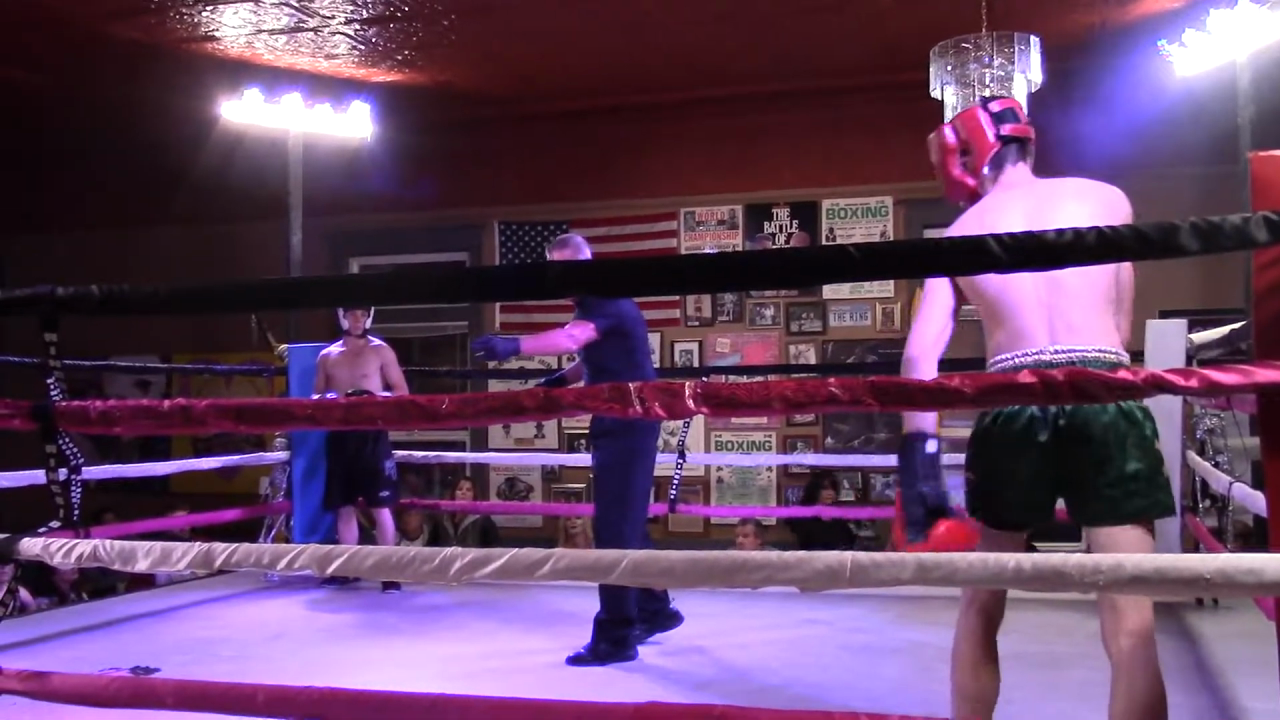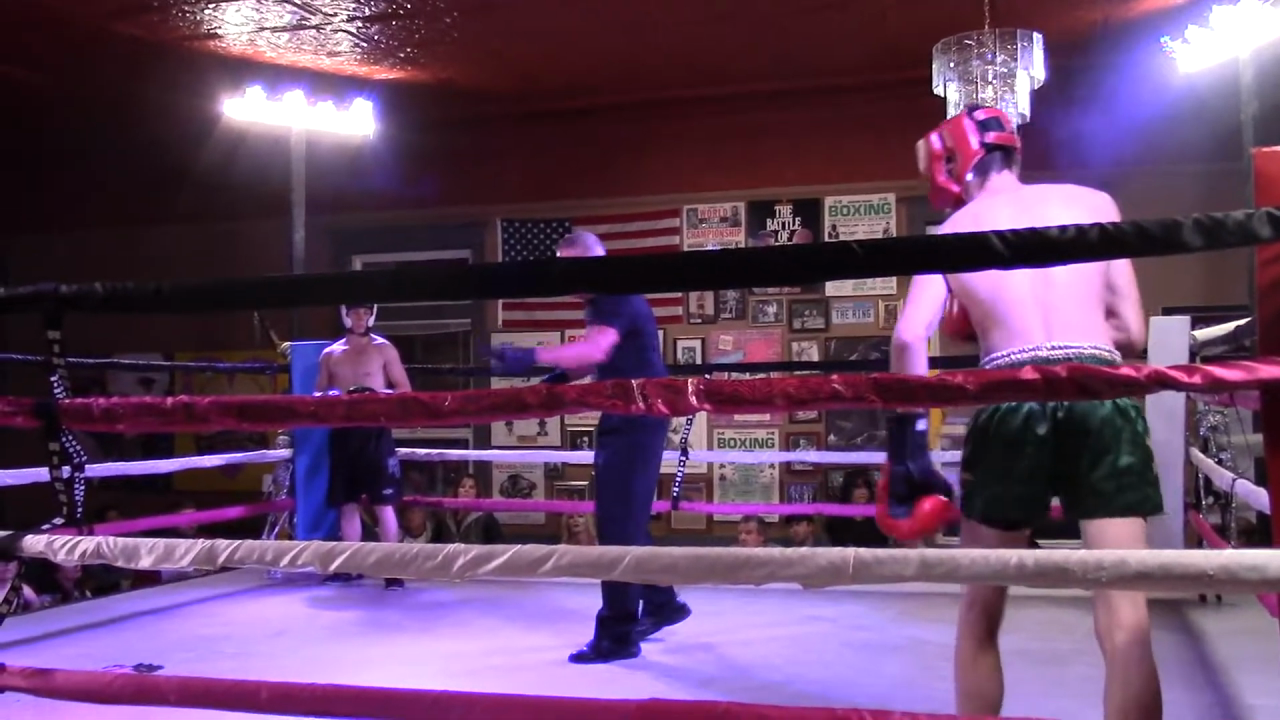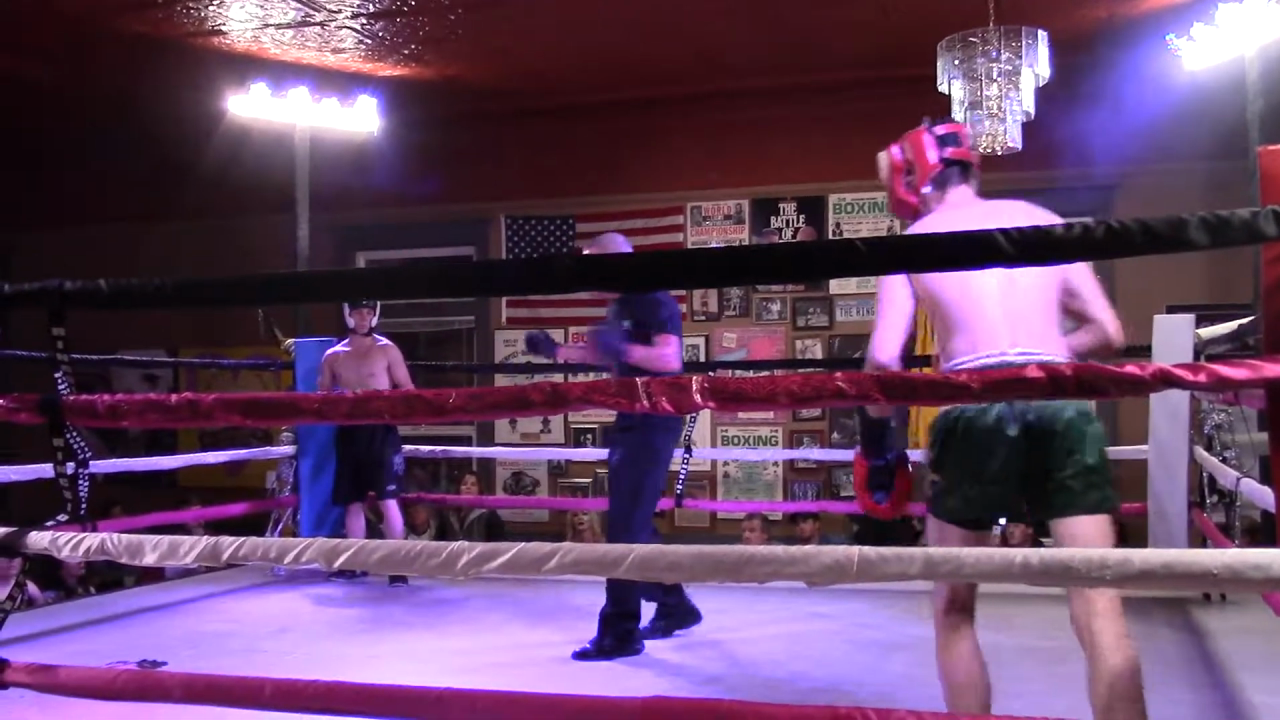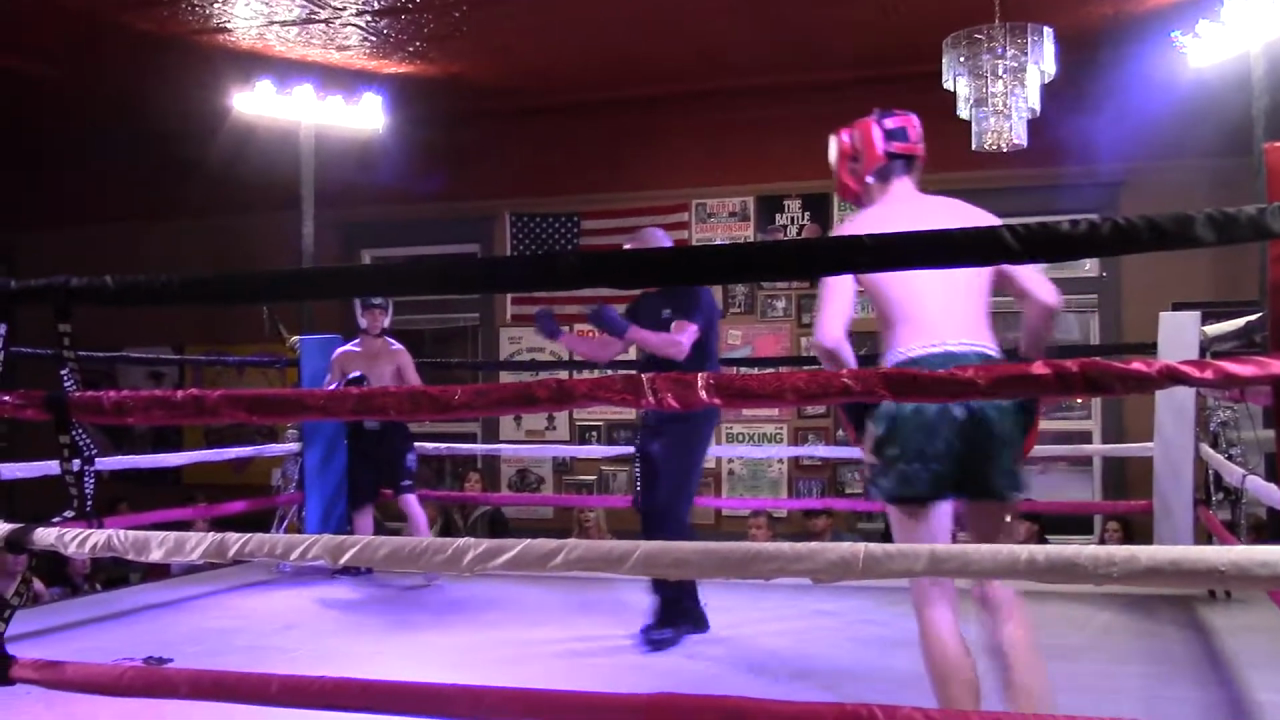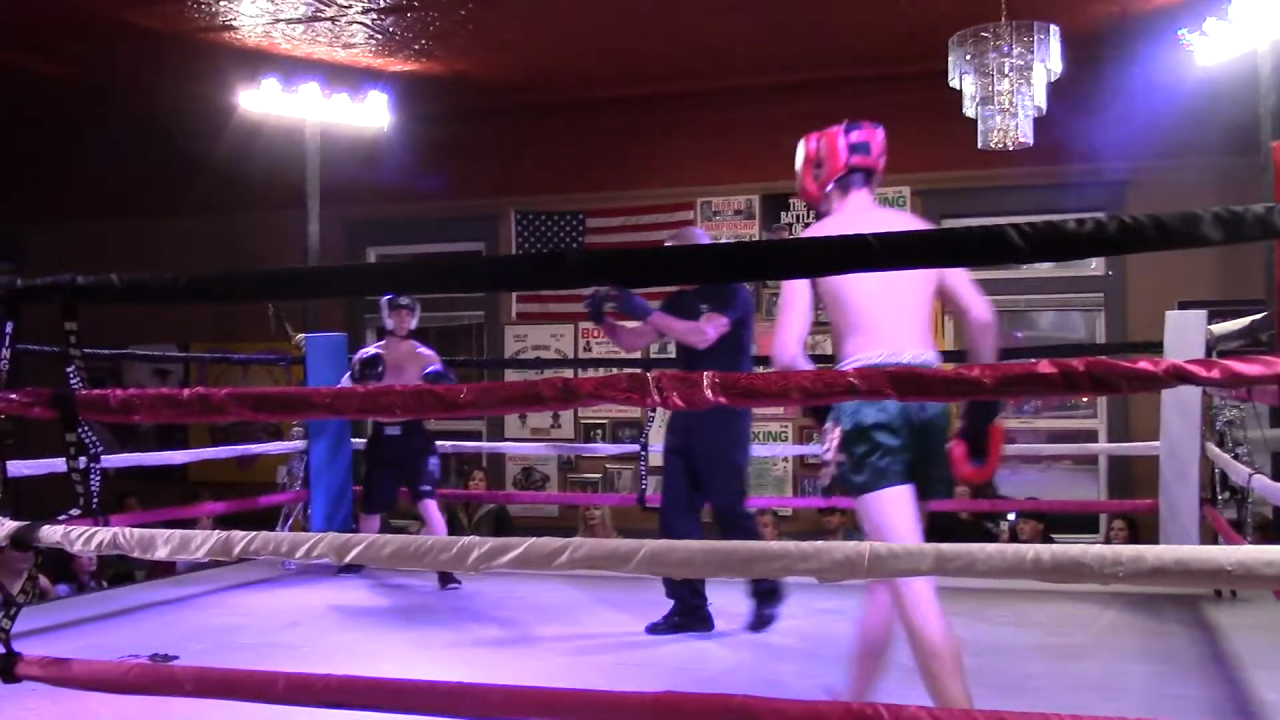
dt=0.2s
person 1, frame 1
left shoulder: (959, 234)
right shoulder: (1106, 199)
left elbow: (921, 350)
right elbow: (1119, 331)
left wrist: (919, 464)
left hip: (1014, 411)
right hip: (1106, 401)
left knee: (980, 613)
right knee: (1130, 631)
person 1, frame 2
left shoulder: (950, 233)
right shoulder: (1094, 205)
left elbow: (909, 338)
right elbow: (1131, 331)
left wrist: (906, 441)
left hip: (1009, 408)
right hip: (1100, 401)
left knee: (981, 613)
right knee: (1125, 626)
person 1, frame 3
left shoulder: (914, 241)
right shoulder: (1044, 222)
left elbow: (883, 356)
right elbow: (1106, 330)
left wrist: (879, 435)
left hip: (974, 410)
right hip: (1060, 405)
left knee: (953, 613)
right knee: (1101, 616)
person 1, frame 4
left shoulder: (857, 229)
right shoulder: (977, 217)
left elbow: (829, 337)
right elbow: (1046, 300)
left wrist: (856, 398)
left hip: (916, 393)
left knee: (933, 594)
right knee: (996, 584)
right ankle: (1034, 715)
person 1, frame 5
left shoulder: (813, 241)
right shoulder: (924, 234)
left elbow: (786, 354)
right elbow: (981, 317)
left wrist: (823, 404)
right wrist: (983, 405)
left hip: (869, 405)
right hip: (931, 403)
left knee: (912, 581)
right knee: (886, 568)
right ankle: (856, 704)
person 2, frame 1
left shoulder: (606, 302)
right shoulder: (591, 305)
left elbow: (569, 340)
left wrist: (512, 346)
right wrist: (562, 380)
left hip: (631, 422)
right hip: (613, 421)
left knee: (615, 525)
right knee: (624, 520)
left ankle: (615, 637)
right ankle: (654, 609)
person 2, frame 2
left shoulder: (618, 300)
right shoulder: (600, 303)
left elbow: (593, 351)
left wrist: (531, 356)
right wrist: (562, 374)
left hip: (641, 420)
right hip: (620, 420)
left knee: (617, 522)
right knee: (624, 519)
left ankle: (617, 634)
right ankle: (661, 602)
person 2, frame 3
left shoulder: (654, 302)
right shoulder: (618, 308)
left elbow: (672, 360)
right elbow: (603, 357)
left wrist: (625, 351)
right wrist: (556, 350)
left hip: (656, 421)
right hip: (630, 420)
left knee: (625, 523)
right knee: (634, 521)
left ankle: (619, 632)
right ankle: (675, 606)
person 2, frame 4
left shoulder: (694, 294)
right shoulder: (643, 303)
left elbow: (677, 348)
right elbow: (603, 352)
left wrist: (621, 326)
right wrist: (557, 335)
left hip: (691, 415)
right hip: (657, 415)
left knee: (669, 510)
right knee: (655, 511)
left ankle: (676, 613)
right ankle: (679, 610)
person 2, frame 5
left shoulder: (731, 293)
right shoulder: (678, 301)
left elbow: (701, 336)
right elbow: (633, 342)
left wrist: (644, 312)
right wrist: (602, 321)
left hip: (724, 415)
right hip: (686, 415)
left knee: (727, 508)
right knee: (676, 510)
left ankle: (766, 593)
right ankle: (689, 609)
person 3, frame 1
left shoulder: (381, 351)
right shoulder: (327, 356)
left elbow: (402, 392)
right elbow: (316, 395)
left wrist: (374, 397)
right wrist: (325, 401)
left hip: (371, 435)
right hip: (339, 436)
left knee: (380, 507)
right knee: (344, 507)
person 3, frame 2
left shoulder: (384, 349)
right shoulder: (329, 355)
left elbow: (405, 390)
right elbow: (318, 394)
left wrist: (376, 396)
left hip: (374, 433)
right hip: (343, 434)
left knee: (383, 505)
right knee: (347, 505)
person 3, frame 3
left shoulder: (387, 350)
right shoulder: (332, 356)
left elbow: (408, 391)
right elbow: (321, 396)
left hip: (381, 432)
right hip: (349, 434)
left knee: (388, 501)
right knee: (352, 503)
person 3, frame 4
left shoulder: (398, 353)
right shoulder: (343, 356)
right wrist: (344, 388)
left hip: (392, 433)
right hip: (361, 436)
left knee: (407, 498)
right knee: (360, 503)
person 3, frame 5
left shoulder: (425, 356)
right shoulder: (367, 357)
left wrist: (442, 382)
right wrist: (355, 377)
left hip: (414, 438)
right hip: (382, 439)
left knee: (428, 504)
right knee: (371, 507)
left ankle: (443, 569)
